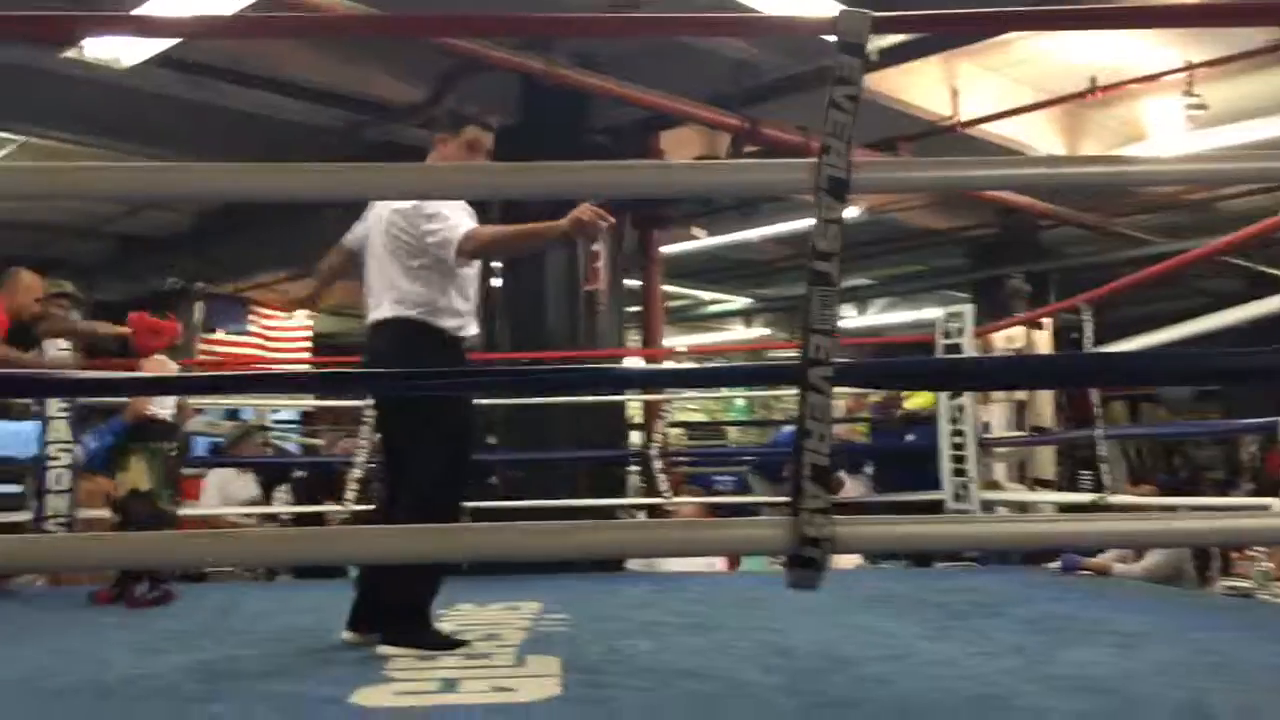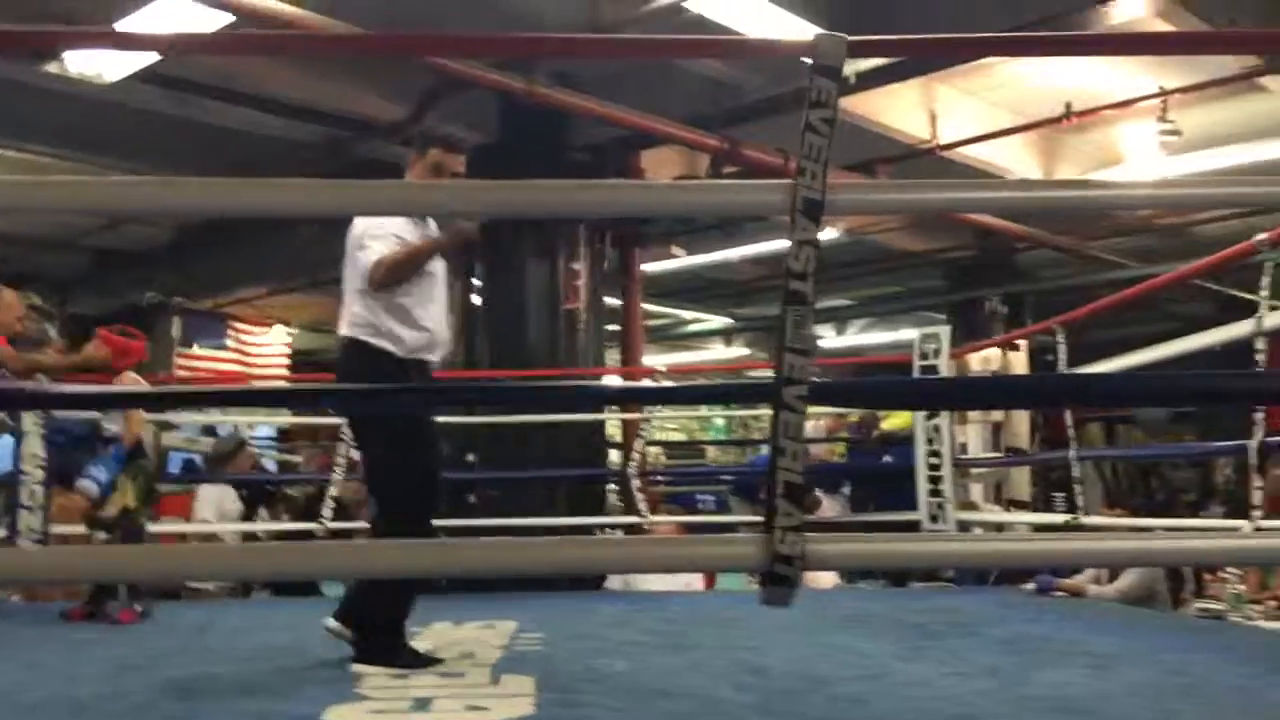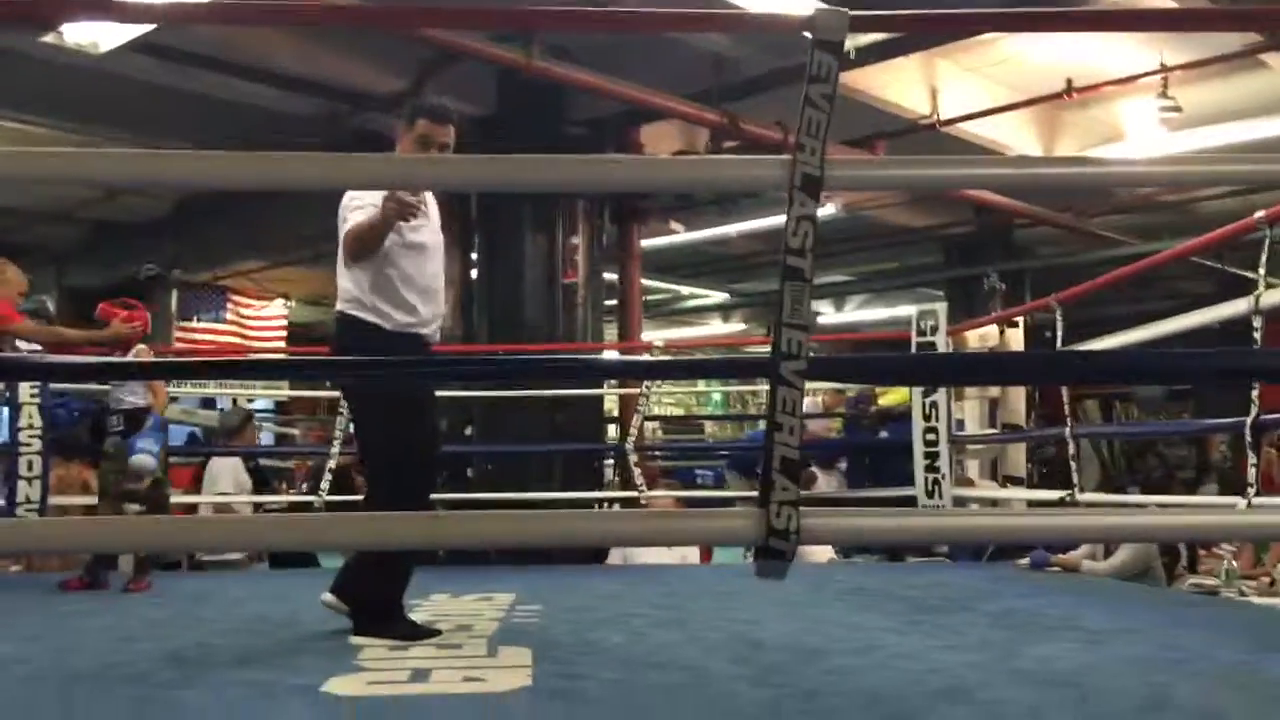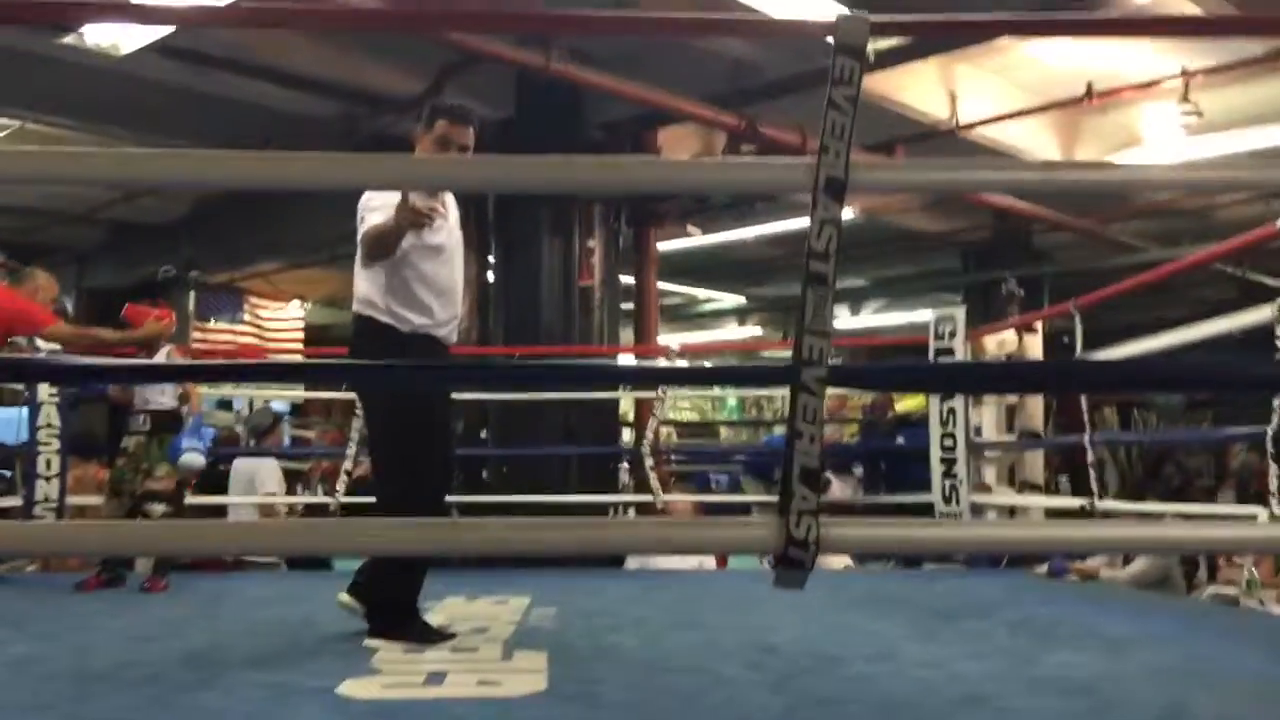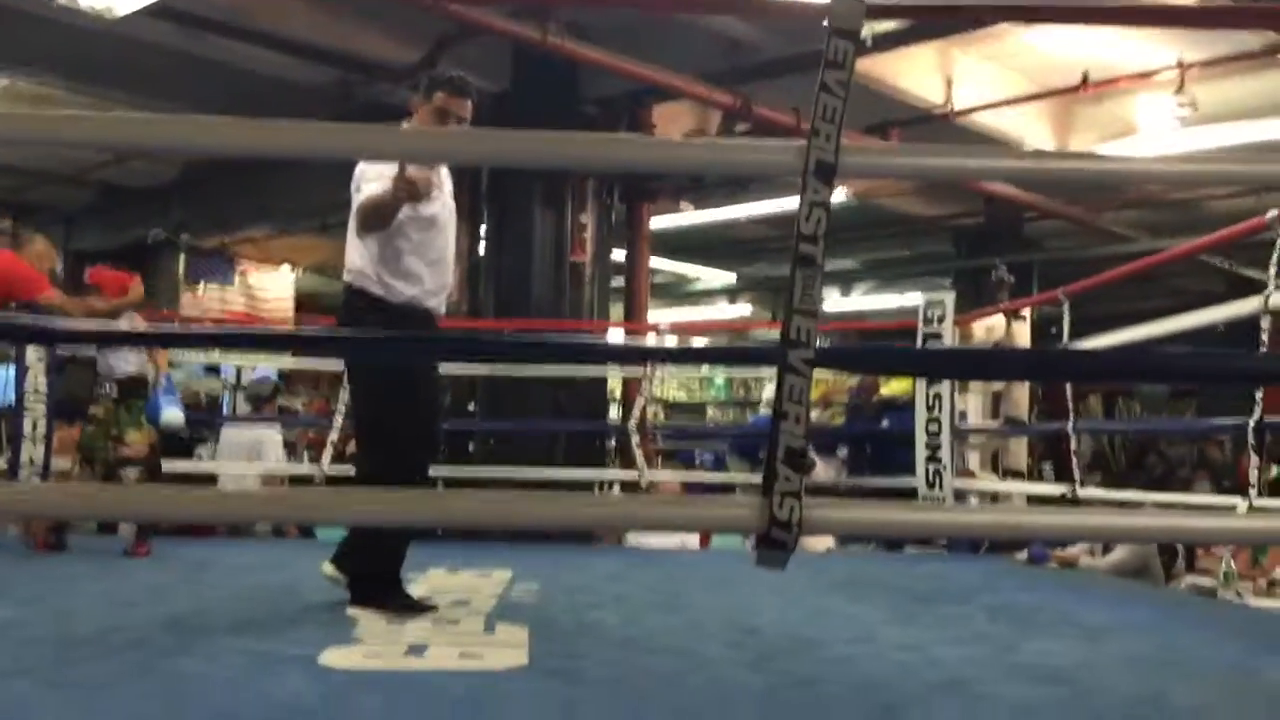
dt=0.3s
person 1, frame 1
left shoulder: (398, 198)
right shoulder: (430, 197)
left elbow: (349, 249)
right elbow: (472, 246)
left wrist: (316, 290)
right wrist: (562, 227)
left hip: (396, 347)
right hip: (424, 351)
left knee: (405, 486)
right knee: (435, 488)
left ankle: (371, 612)
right ankle: (404, 619)
person 1, frame 2
left shoulder: (419, 223)
right shoulder: (385, 218)
right elbow: (382, 276)
right wrist: (440, 242)
left hip: (399, 374)
right hip: (380, 373)
left knee: (411, 500)
right knee: (406, 504)
left ankle: (359, 614)
right ankle: (379, 637)
person 1, frame 3
left shoulder: (425, 196)
right shoulder: (374, 189)
right elbow: (353, 249)
right wrist: (385, 218)
left hip: (408, 347)
right hip: (374, 345)
left knee: (415, 474)
right knee: (398, 479)
left ankle: (356, 588)
right ankle: (376, 611)
person 1, frame 4
left shoulder: (445, 197)
right shoulder: (391, 189)
right elbow: (370, 249)
right wrist: (400, 223)
left hip: (426, 350)
right hip: (391, 348)
left knee: (430, 478)
right knee: (409, 483)
left ankle: (372, 589)
right ankle: (391, 614)
person 1, frame 5
left shoulder: (438, 168)
right shoulder: (388, 159)
right elbow: (368, 218)
right wrist: (397, 194)
left hip: (414, 321)
right hip: (379, 318)
left knee: (416, 447)
right knee: (390, 452)
left ankle: (357, 559)
right ankle: (374, 584)
person 2, frame 1
left shoulder: (150, 364)
right shoulder: (172, 367)
left elbow: (139, 405)
right elbow: (183, 411)
left wrist: (111, 430)
left hip: (149, 440)
right hip: (164, 442)
left knee: (143, 514)
left ankle: (159, 584)
right ankle: (127, 584)
person 2, frame 2
left shoulder: (126, 381)
right shoulder: (128, 380)
left elbow: (135, 426)
left wrist: (113, 456)
left hip: (128, 461)
right hip: (121, 460)
left knee: (122, 528)
right knee: (109, 526)
left ankle: (137, 599)
right ankle: (99, 600)
person 2, frame 3
left shoulder: (142, 354)
right shoulder: (120, 358)
left elbow: (160, 395)
right elbow: (119, 400)
left wrist: (150, 432)
left hip: (138, 434)
right hip: (117, 435)
left knee: (139, 502)
right knee: (109, 501)
left ankle: (142, 572)
right ankle: (96, 571)
person 2, frame 4
left shoulder: (171, 355)
left elbow: (192, 394)
right elbow: (122, 395)
left wrist: (190, 429)
left hip: (164, 435)
right hip: (136, 435)
left knee: (161, 504)
right knee: (120, 498)
left ankle: (160, 572)
right ankle: (112, 569)
person 2, frame 5
left shoulder: (133, 322)
left elbow: (158, 358)
left hip: (133, 402)
right hip: (105, 402)
left knee: (137, 470)
right knee: (88, 462)
left ankle: (144, 536)
right ankle: (60, 531)
